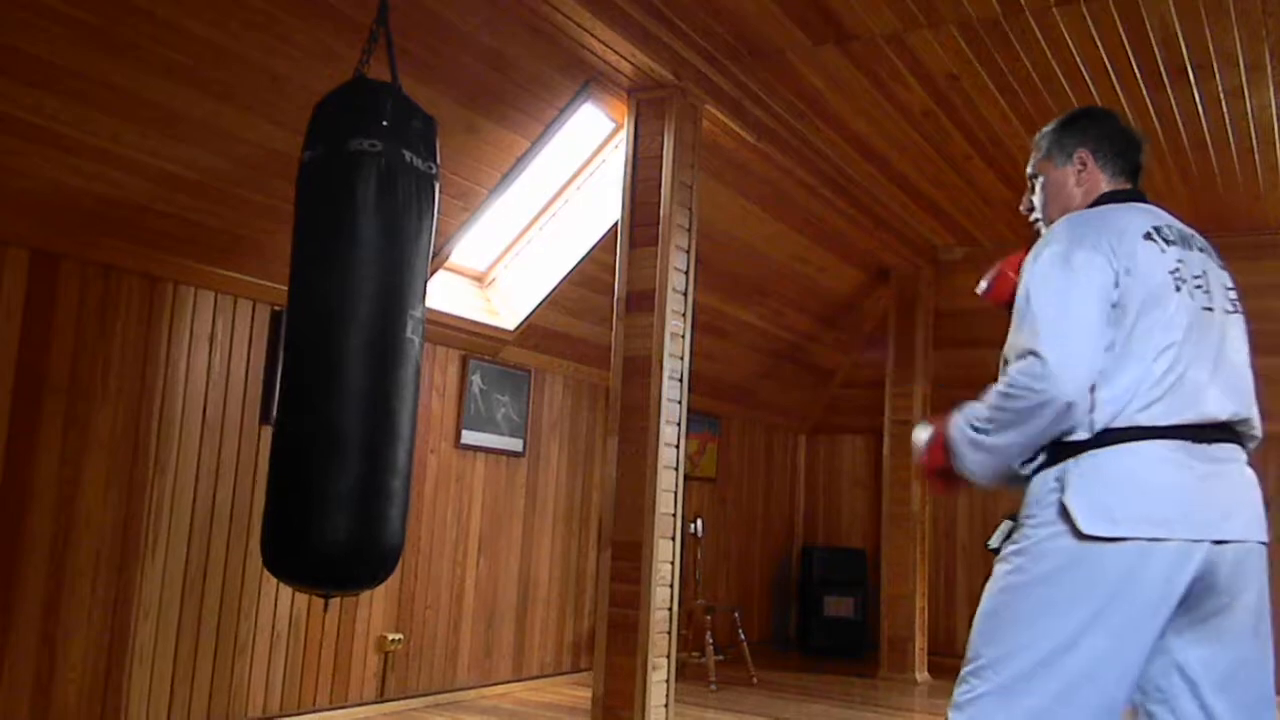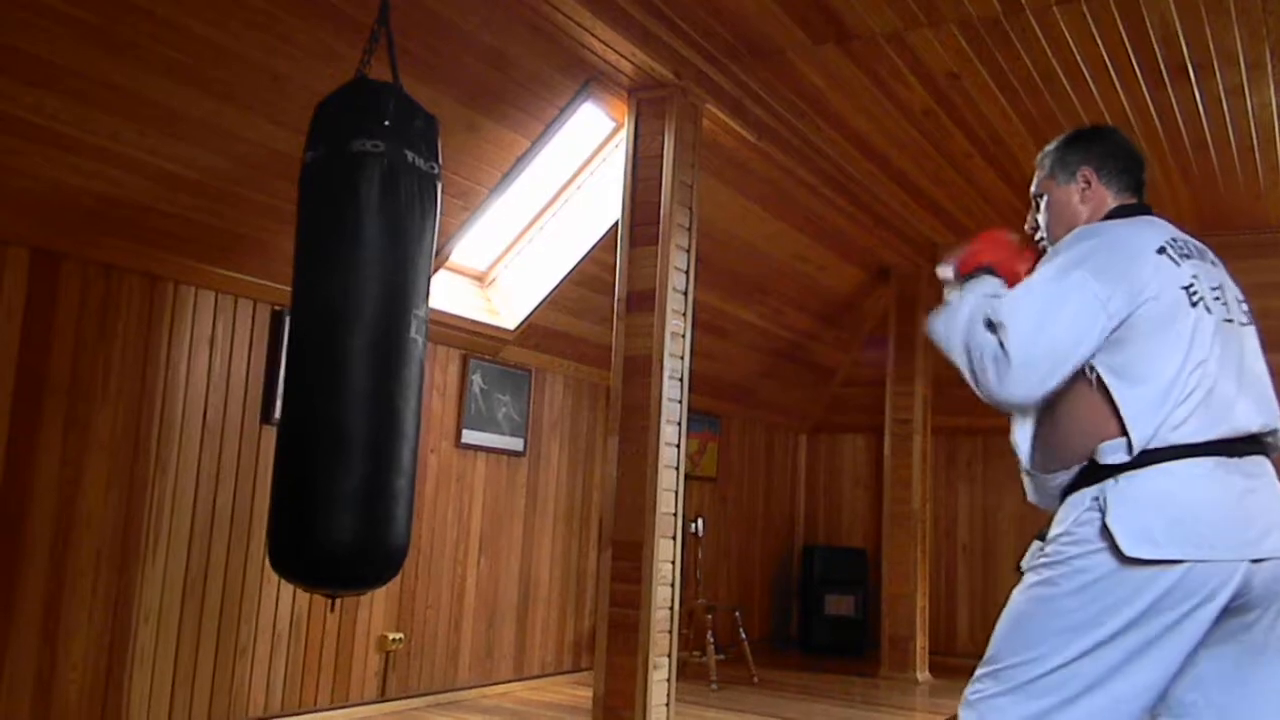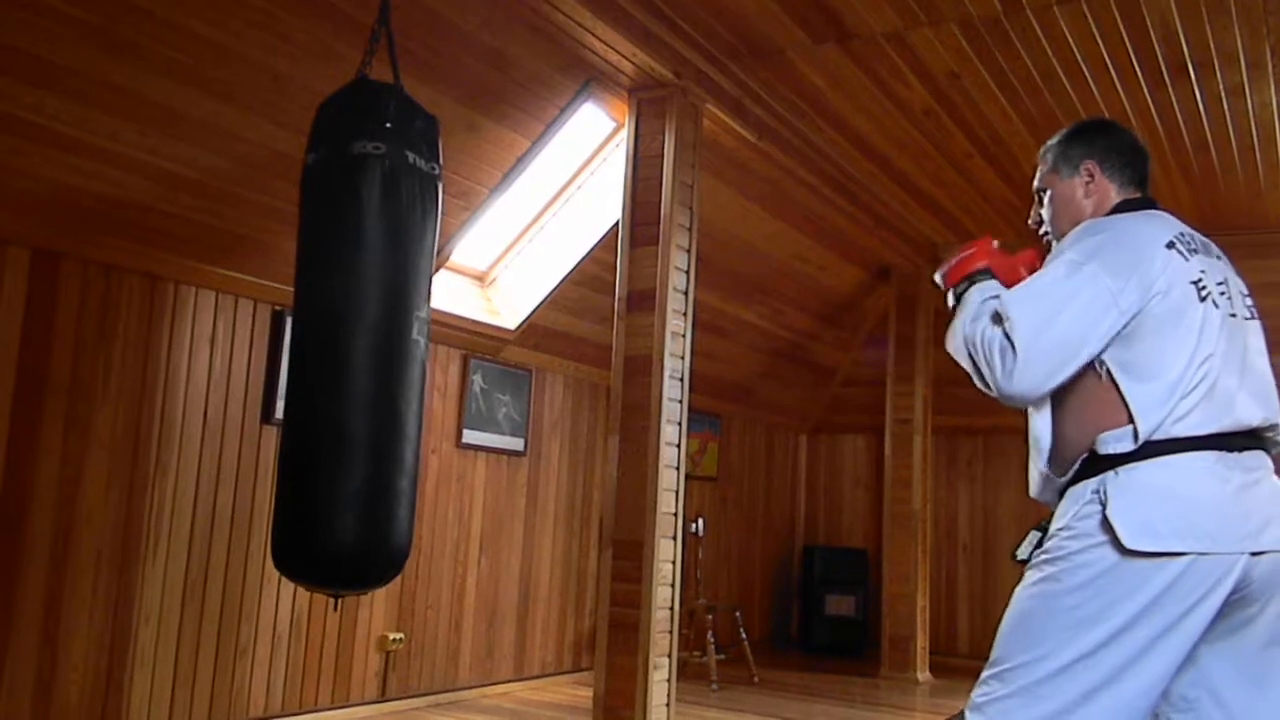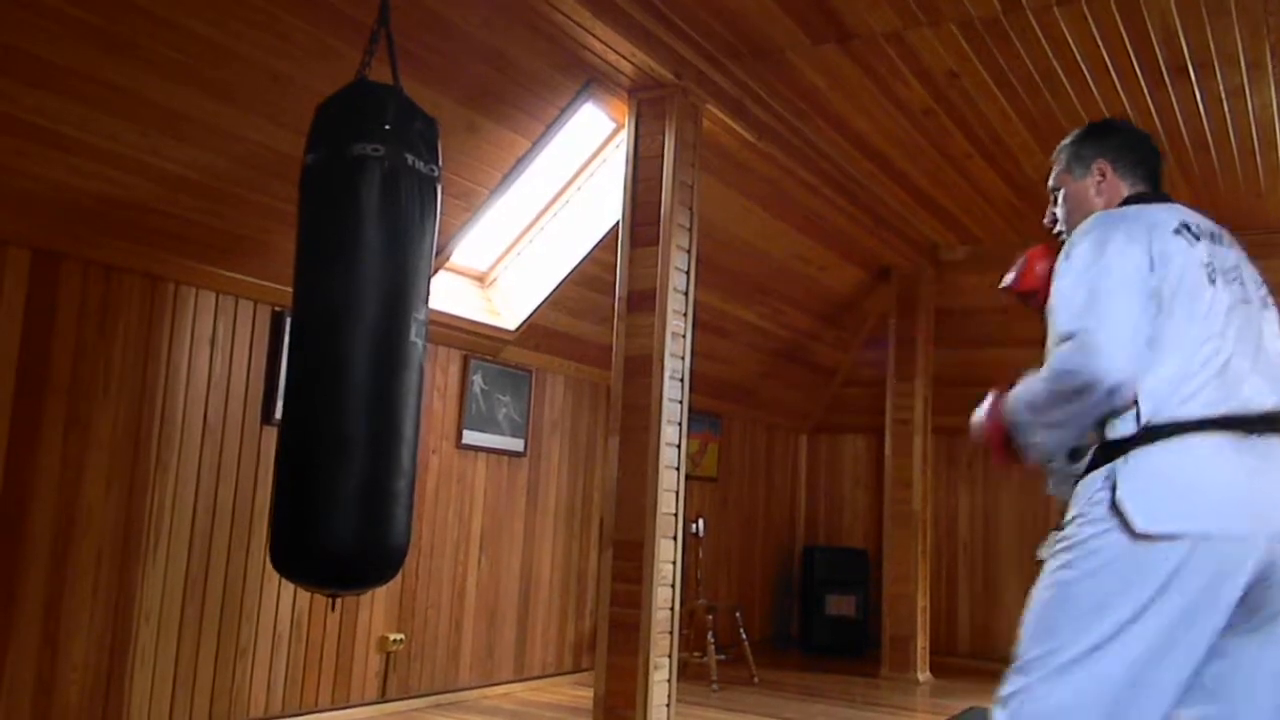
dt=0.4s
person 1, frame 1
left shoulder: (1085, 236)
right shoulder: (1192, 251)
left elbow: (1050, 382)
left wrist: (959, 446)
right wrist: (1041, 294)
left hip: (1123, 501)
right hip: (1221, 506)
person 1, frame 2
left shoulder: (1099, 250)
right shoulder: (1196, 260)
left elbow: (1008, 370)
left wrist: (981, 286)
right wrist: (1036, 292)
left hip: (1152, 516)
person 1, frame 3
left shoulder: (1107, 243)
right shoulder: (1202, 256)
left elbow: (1016, 366)
left wrist: (977, 288)
right wrist: (1036, 295)
left hip: (1149, 515)
person 1, frame 4
left shoulder: (1115, 236)
right shoulder: (1220, 249)
left elbow: (1097, 365)
left wrist: (1012, 423)
right wrist: (1071, 292)
left hip: (1169, 501)
